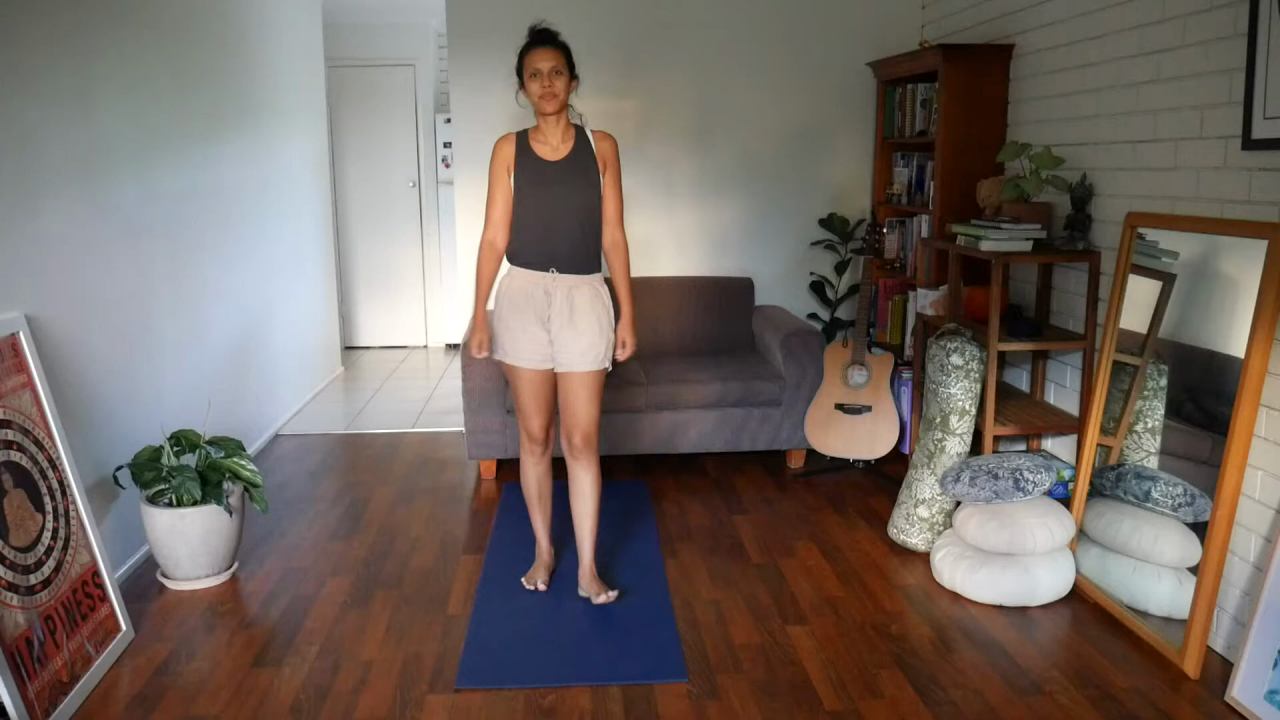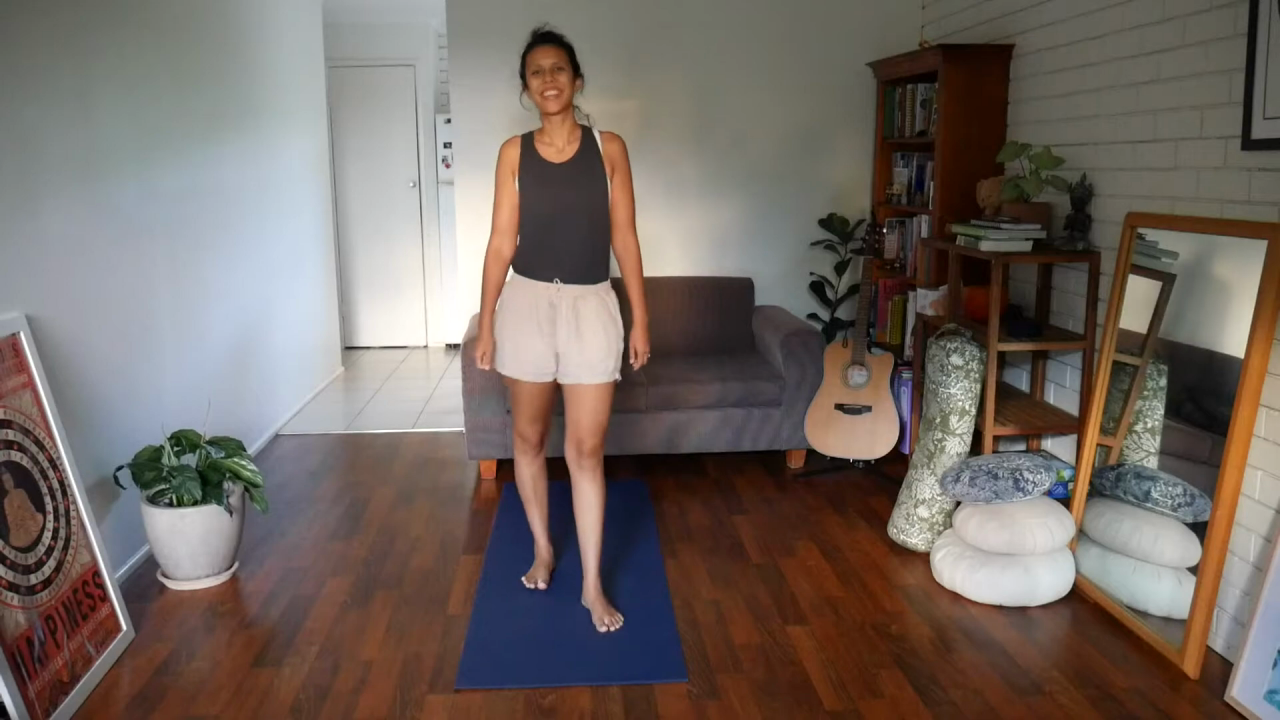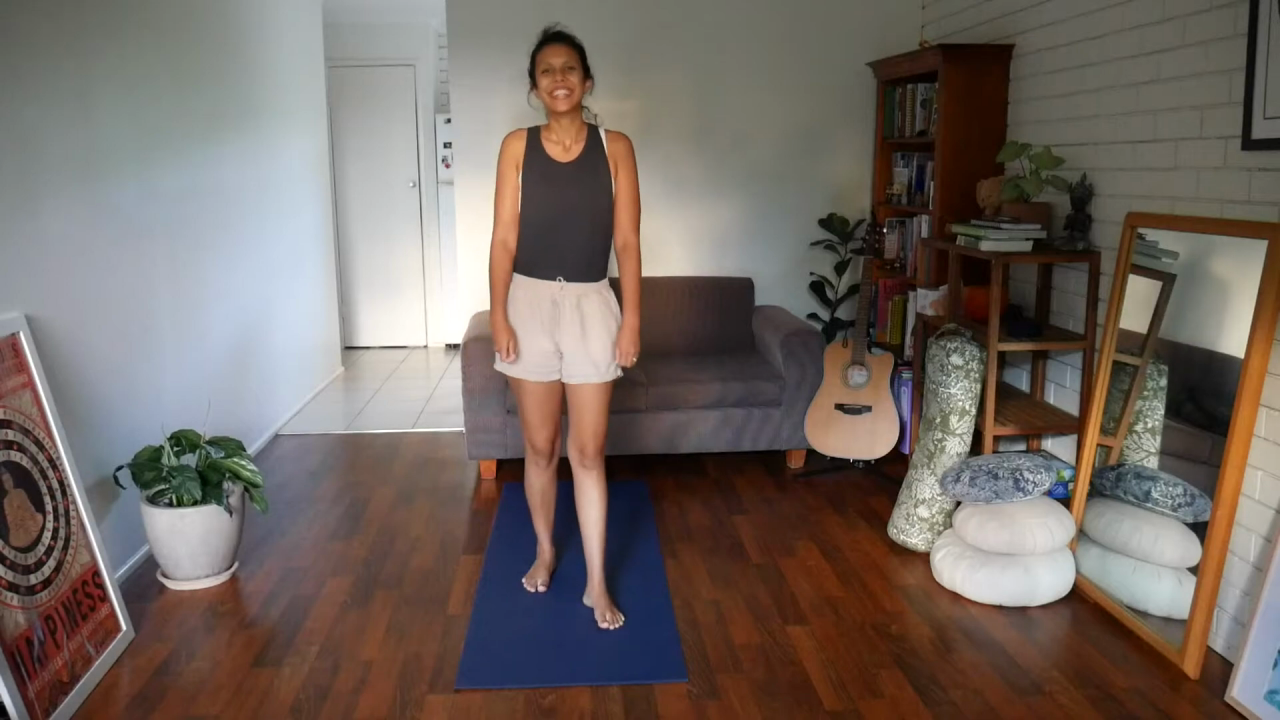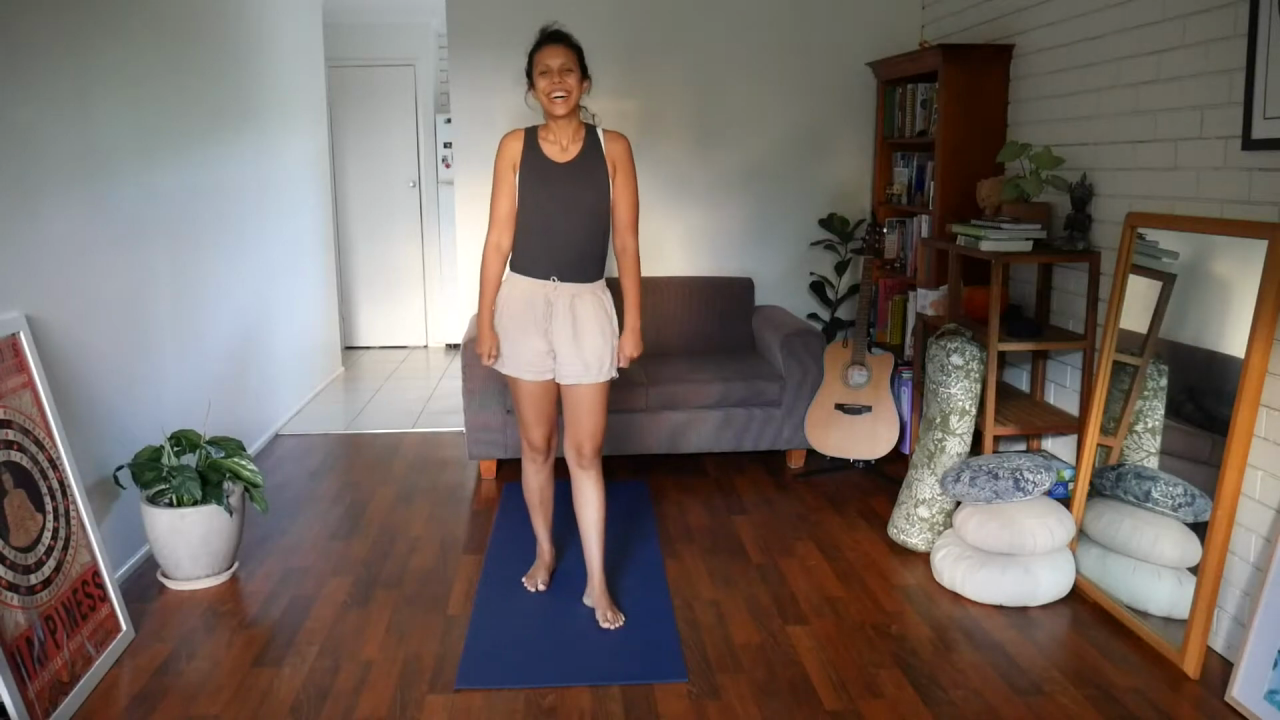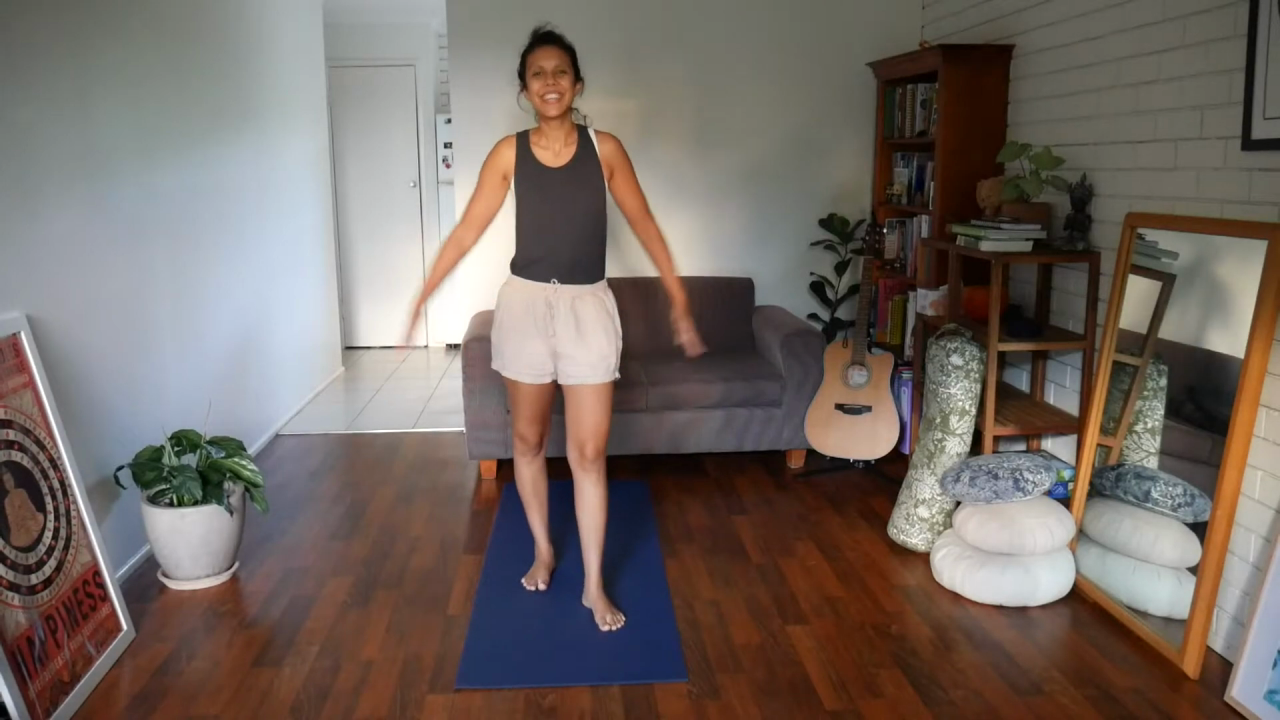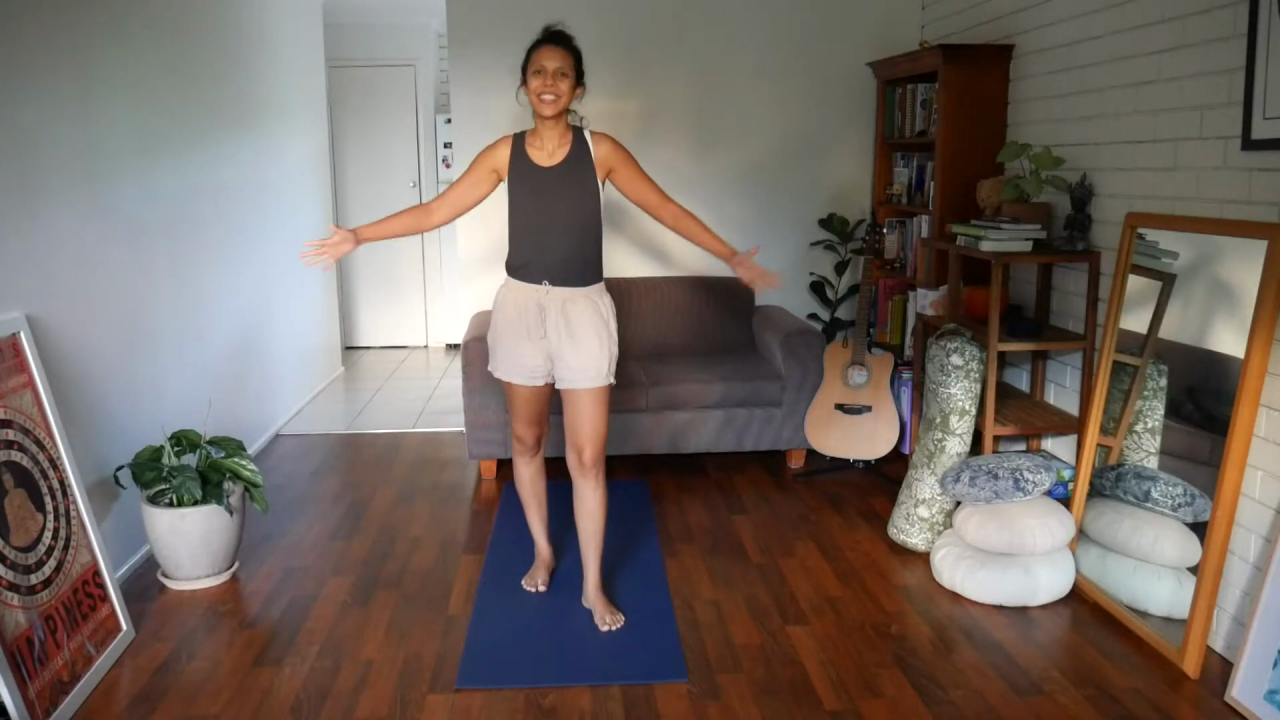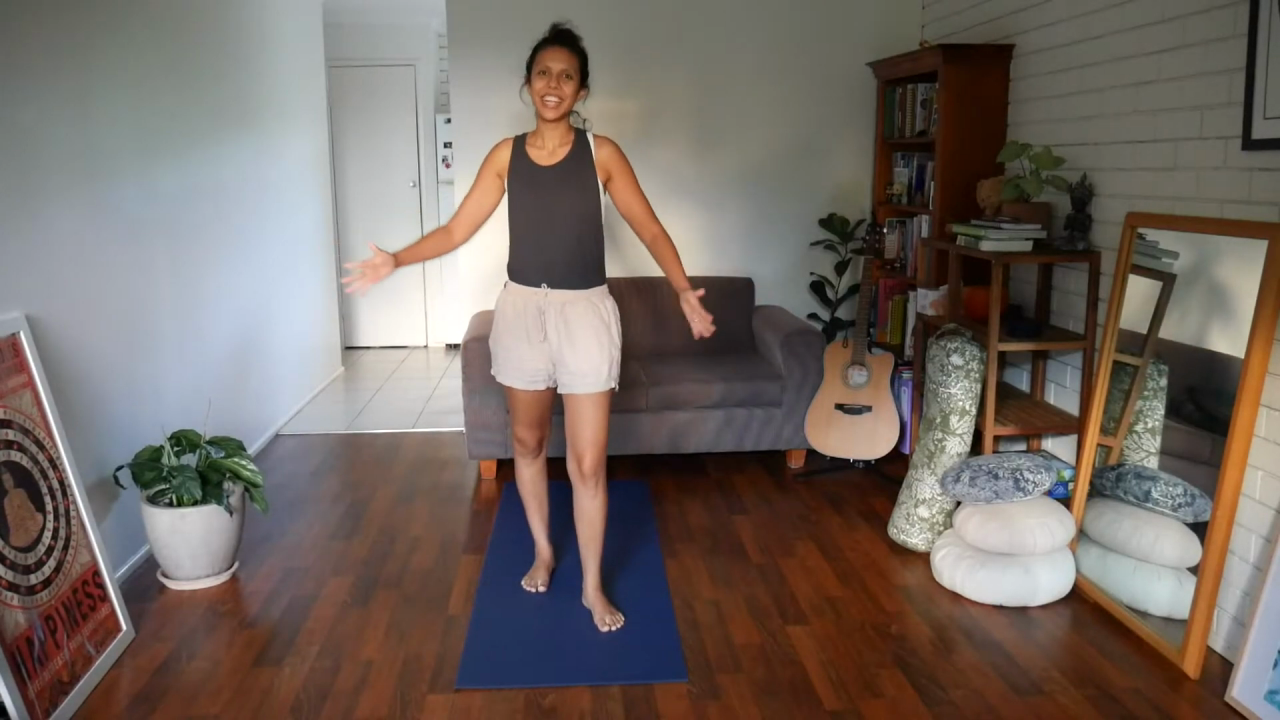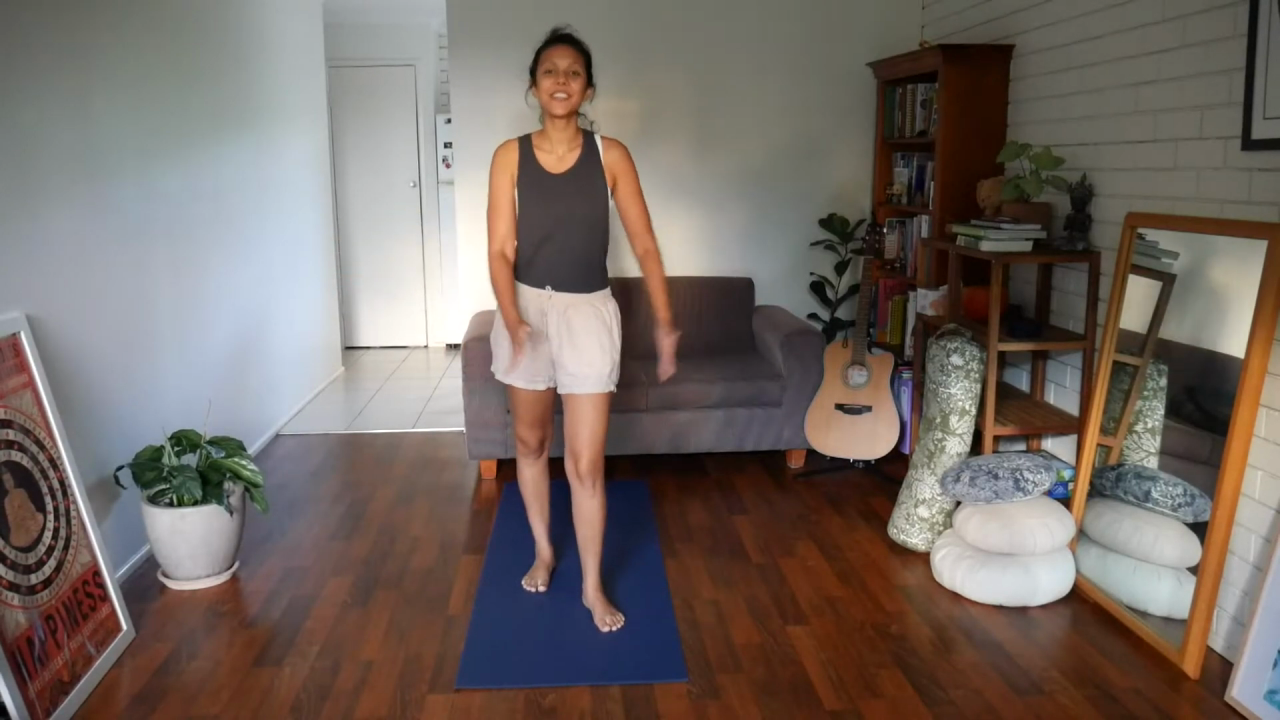
dt=0.4s
person 1, frame 1
left shoulder: (601, 147)
right shoulder: (508, 150)
left elbow: (613, 235)
right elbow: (494, 237)
left wrist: (626, 315)
right wrist: (479, 314)
left hip: (583, 299)
right hip: (523, 298)
left knee: (582, 440)
right knee: (534, 437)
left ankle: (588, 569)
right ankle: (543, 551)
person 1, frame 2
left shoulder: (609, 147)
right shoulder: (514, 152)
left elbow: (625, 238)
right elbow: (501, 242)
left wrist: (640, 319)
right wrist: (485, 322)
left hip: (591, 307)
right hip: (527, 305)
left knee: (586, 452)
right knee: (529, 440)
left ankle: (593, 585)
right ankle: (543, 550)
person 1, frame 3
left shoulder: (615, 147)
right shoulder: (517, 146)
left elbow: (627, 240)
right elbow: (504, 238)
left wrist: (630, 320)
right wrist: (499, 315)
left hip: (592, 306)
right hip: (530, 303)
left knee: (587, 452)
right knee: (540, 447)
left ankle: (596, 582)
right ankle: (544, 551)
person 1, frame 4
left shoulder: (613, 148)
right shoulder: (515, 146)
left elbow: (627, 239)
right elbow: (499, 235)
left wrist: (633, 320)
right wrist: (484, 316)
left hip: (587, 305)
right hip: (524, 302)
left knee: (585, 453)
right knee: (537, 445)
left ankle: (597, 583)
right ankle: (544, 551)
person 1, frame 5
left shoulder: (604, 148)
right shoulder: (508, 153)
left elbow: (645, 226)
right elbow: (466, 232)
left wrist: (678, 303)
right wrist: (420, 300)
left hip: (588, 307)
right hip: (526, 305)
left knee: (589, 453)
right knee: (528, 439)
left ankle: (594, 585)
right ankle: (543, 550)
person 1, frame 6
left shoulder: (601, 149)
right shoulder: (504, 153)
left elbow: (665, 208)
right elbow: (436, 210)
left wrist: (731, 256)
right wrist: (359, 235)
left hip: (583, 309)
right hip: (521, 308)
left knee: (588, 457)
right knee: (526, 441)
left ankle: (593, 586)
right ankle: (543, 552)
person 1, frame 7
left shoulder: (602, 153)
right shoulder: (504, 155)
left elbow: (648, 228)
right elbow: (457, 231)
left wrist: (683, 289)
right wrist: (399, 261)
left hip: (586, 313)
right hip: (521, 312)
left knee: (587, 465)
right knee: (527, 444)
left ankle: (593, 586)
right ankle: (543, 552)
person 1, frame 8
left shoulder: (612, 156)
right shoulder: (510, 156)
left elbow: (643, 243)
right elbow: (501, 251)
left wrist: (663, 321)
right wrist: (511, 315)
left hip: (589, 314)
right hip: (527, 313)
left knee: (586, 464)
right knee: (530, 443)
left ankle: (595, 587)
right ankle: (544, 551)
